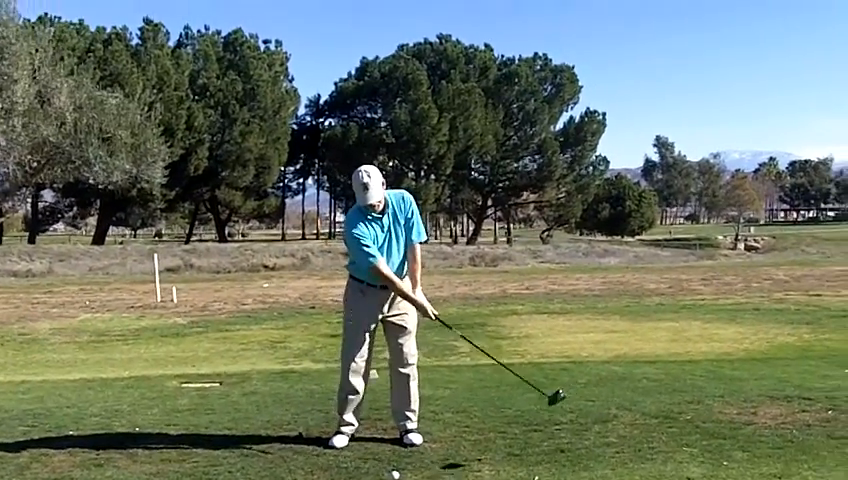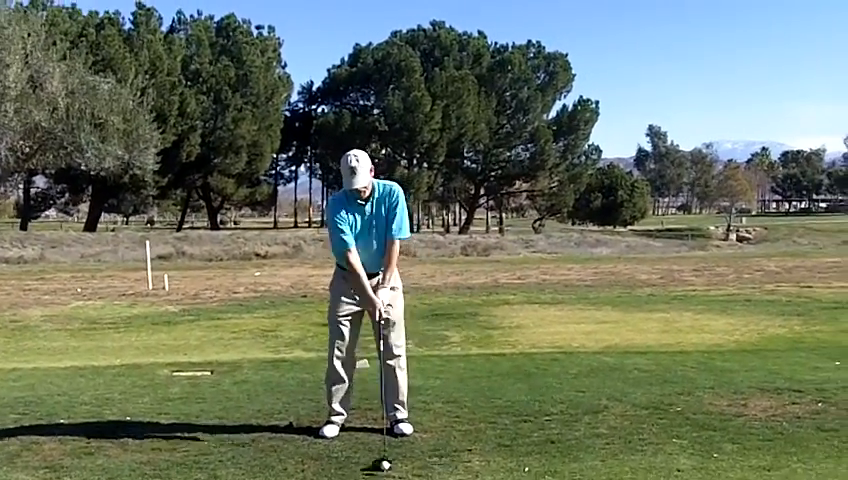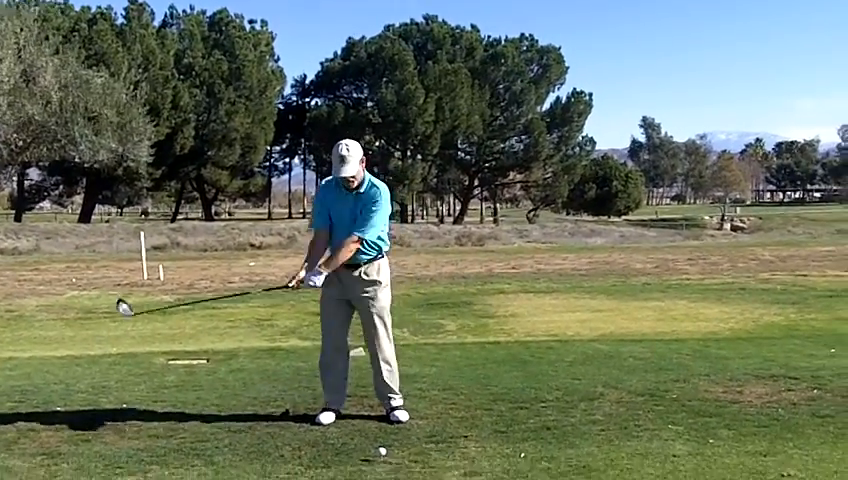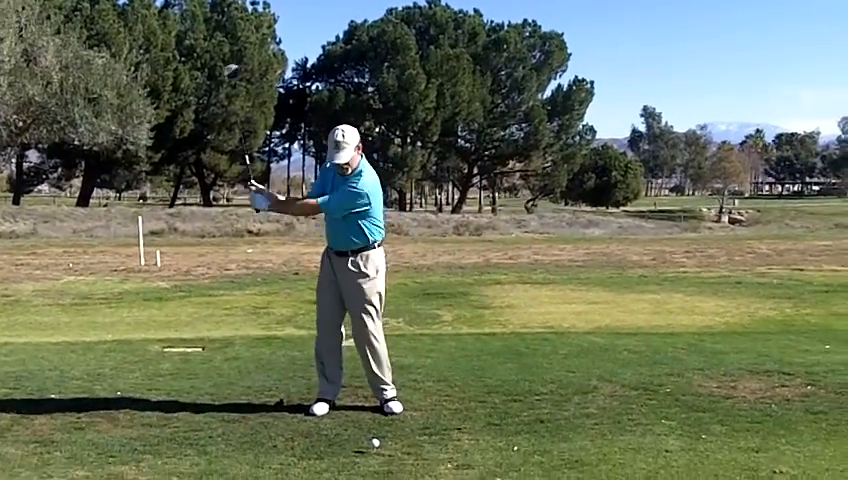
dt=0.2s
person 1, frame 1
left shoulder: (404, 201)
right shoulder: (354, 223)
left elbow: (413, 249)
right elbow: (379, 269)
left wrist: (417, 289)
right wrist: (414, 300)
left hip: (400, 292)
right hip: (363, 292)
left knee: (405, 360)
right knee: (354, 362)
left ankle: (407, 424)
right ankle: (346, 425)
person 1, frame 2
left shoulder: (393, 193)
right shoulder: (337, 205)
left elbow: (393, 244)
right elbow: (349, 255)
left wrist: (385, 287)
right wrist: (368, 296)
left hip: (384, 280)
right hip: (348, 281)
left knee: (393, 350)
right knee: (340, 351)
left ankle: (397, 414)
right ankle: (336, 415)
person 1, frame 3
left shoulder: (378, 193)
right shoulder: (326, 189)
left elbow: (353, 241)
right elbow: (321, 235)
left wrist: (321, 270)
right wrist: (307, 267)
left hip: (371, 270)
right hip: (333, 270)
left knee: (379, 339)
right knee: (332, 340)
left ankle: (393, 402)
right ankle: (332, 403)
person 1, frame 4
left shoulder: (364, 183)
right shoulder: (331, 170)
left elbow: (316, 207)
right elbow: (311, 200)
left wrist: (272, 204)
right wrist: (274, 198)
left hip: (363, 261)
right hip: (332, 257)
left knee: (367, 329)
right knee: (327, 329)
left ankle: (386, 393)
right ankle: (327, 393)
